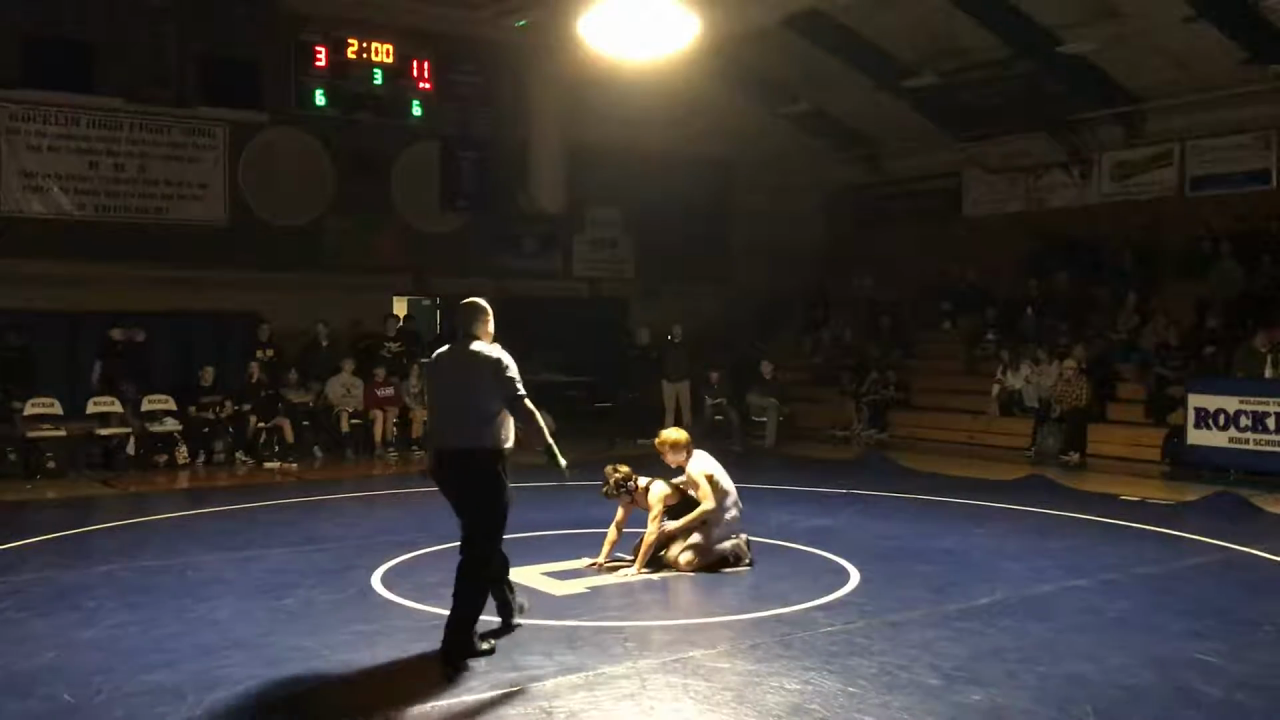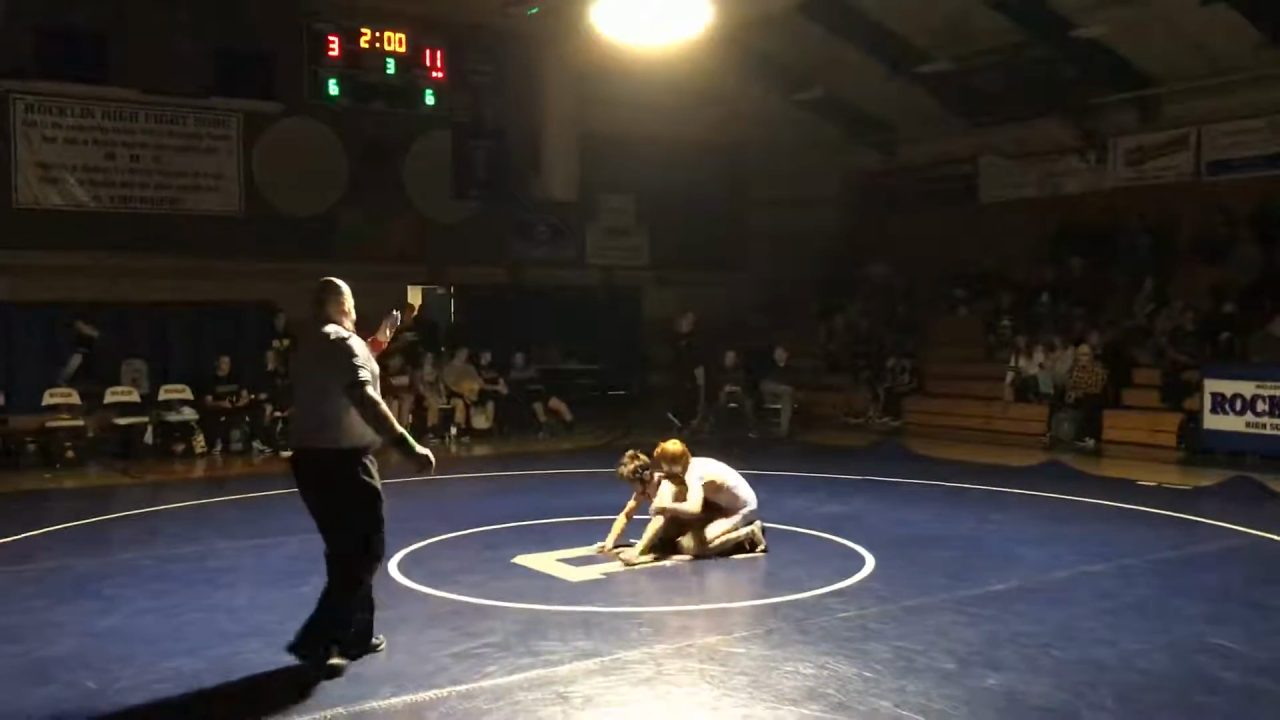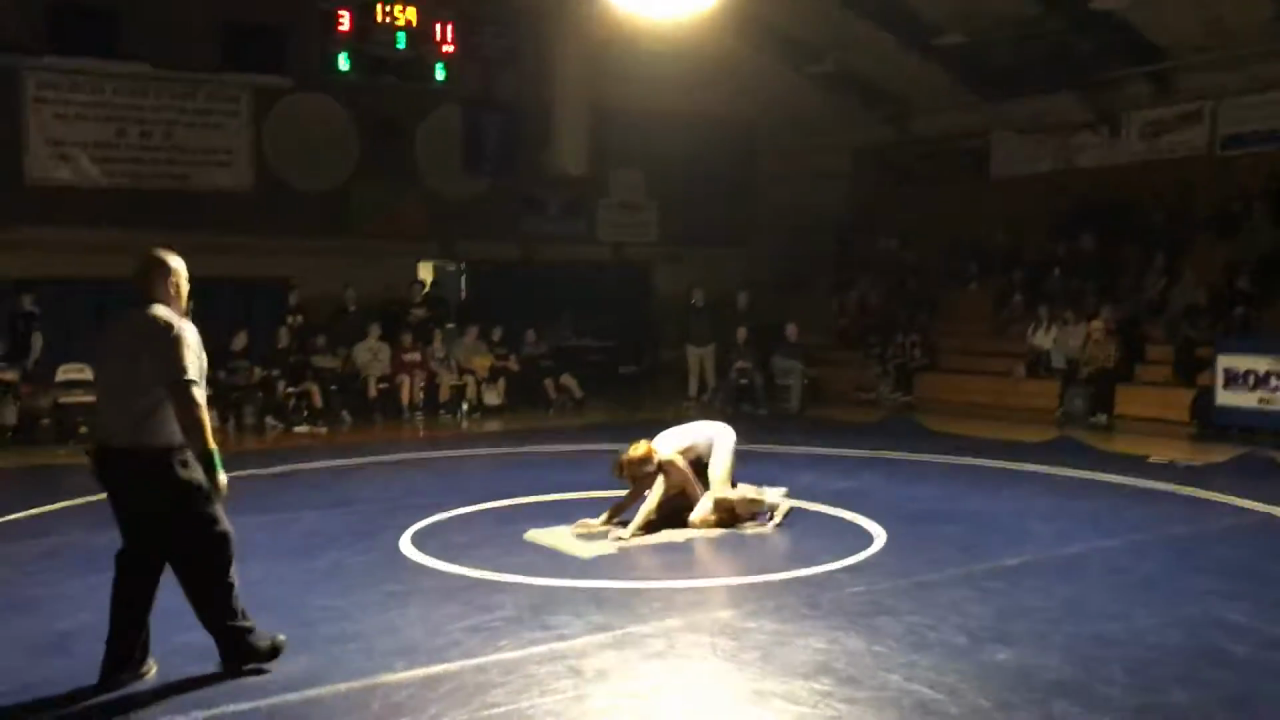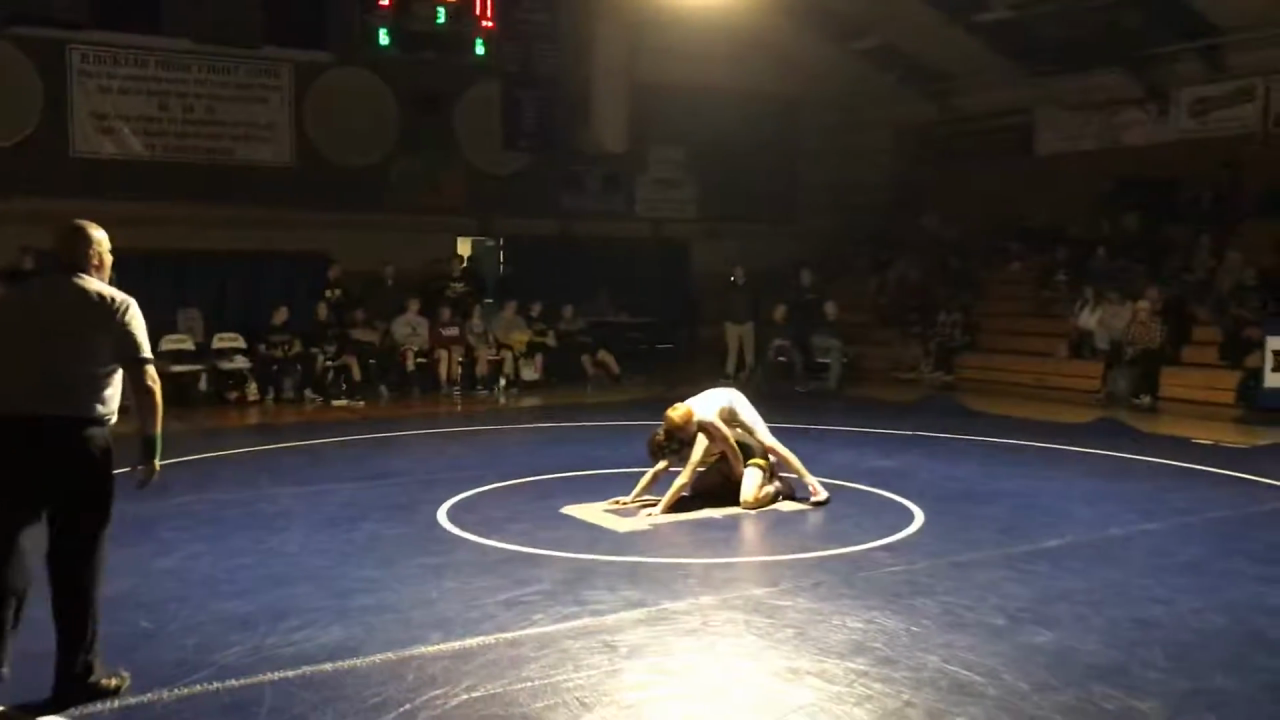
dt=1s
person 1, frame 1
left shoulder: (437, 361)
right shoulder: (495, 359)
left elbow: (432, 404)
right elbow: (522, 409)
right wrist: (553, 452)
left hip: (445, 460)
right hip: (481, 461)
left knee: (480, 539)
right knee: (481, 545)
left ankle: (507, 605)
right ankle: (459, 641)
person 1, frame 2
left shoulder: (306, 346)
right shoulder: (344, 343)
right elbow: (364, 399)
left wrist: (379, 342)
right wrist: (408, 445)
left hip: (309, 460)
right hip: (342, 461)
left knee: (346, 549)
right knee: (363, 551)
left ankle: (357, 636)
right ankle: (316, 641)
person 1, frame 3
left shoulder: (118, 331)
right shoulder: (174, 329)
left elbow: (109, 392)
right elbow: (188, 401)
right wrist: (213, 466)
left hip: (115, 457)
right hip: (160, 461)
left knee: (139, 558)
right knee: (211, 549)
left ankle: (123, 661)
right ankle: (240, 644)
person 1, frame 4
right shoulder: (117, 305)
right elbow: (146, 383)
right wrist: (151, 446)
right hip: (77, 440)
right knee: (77, 559)
right ankle: (77, 675)
